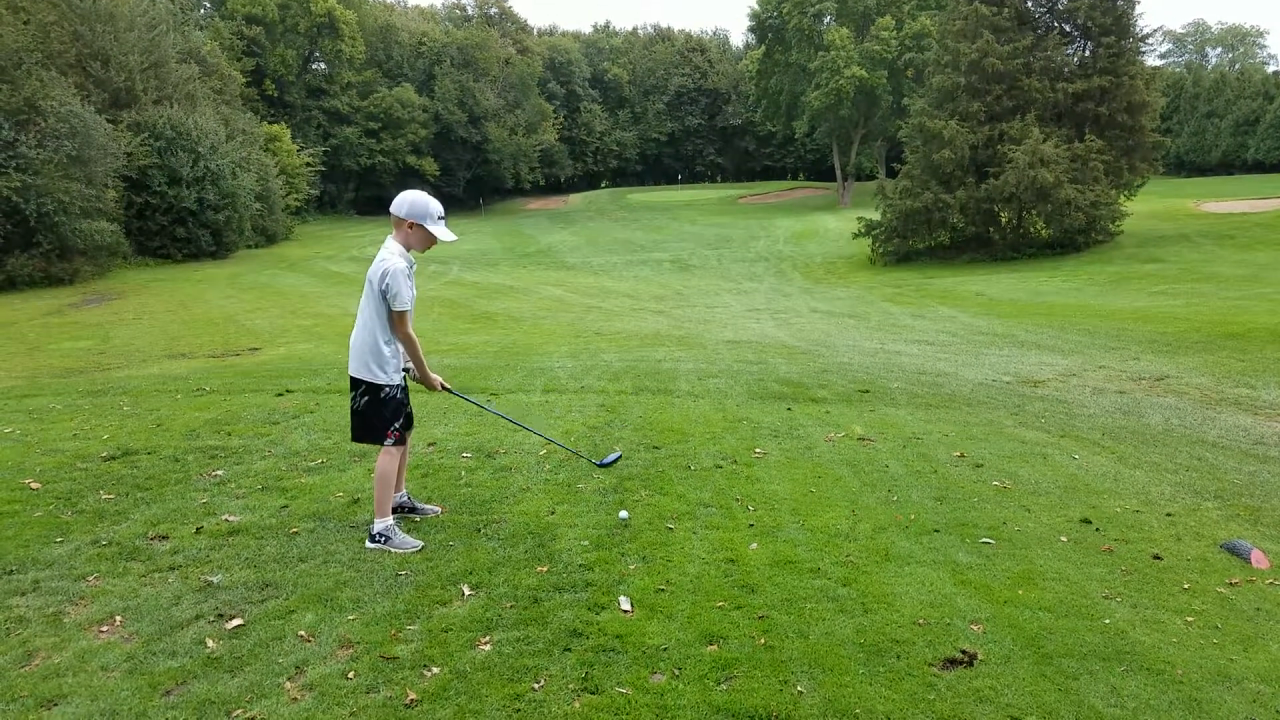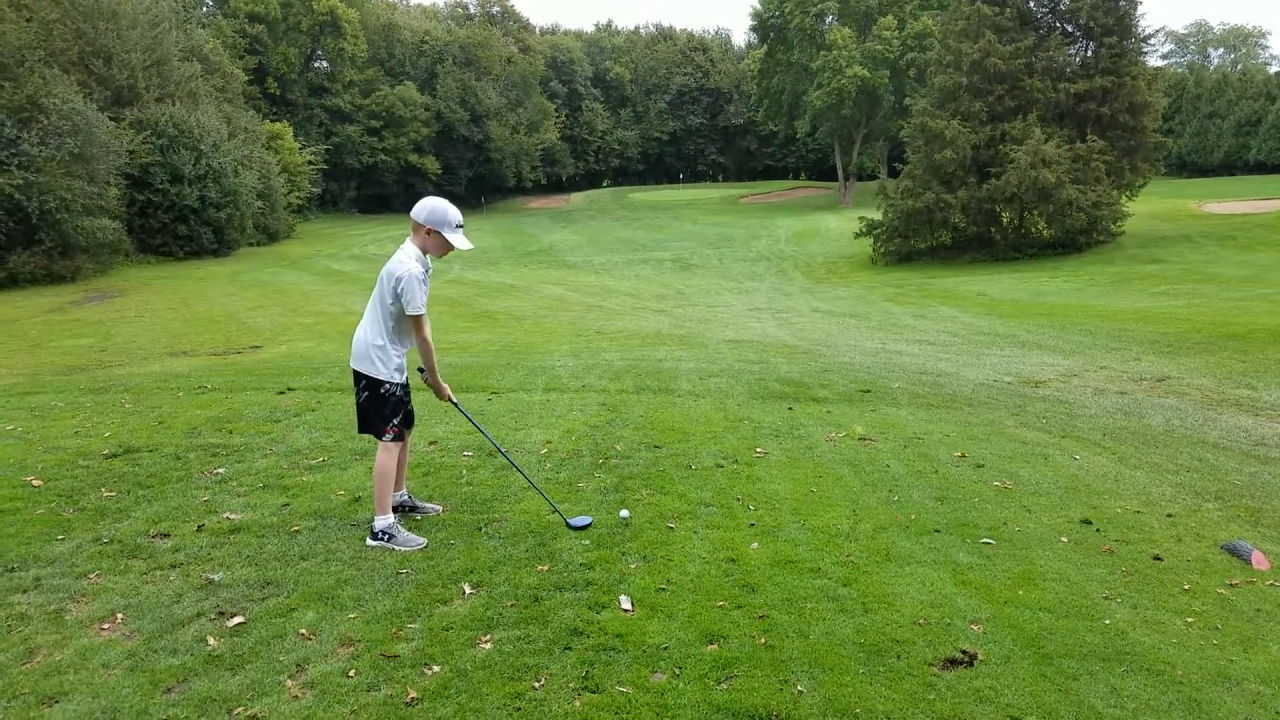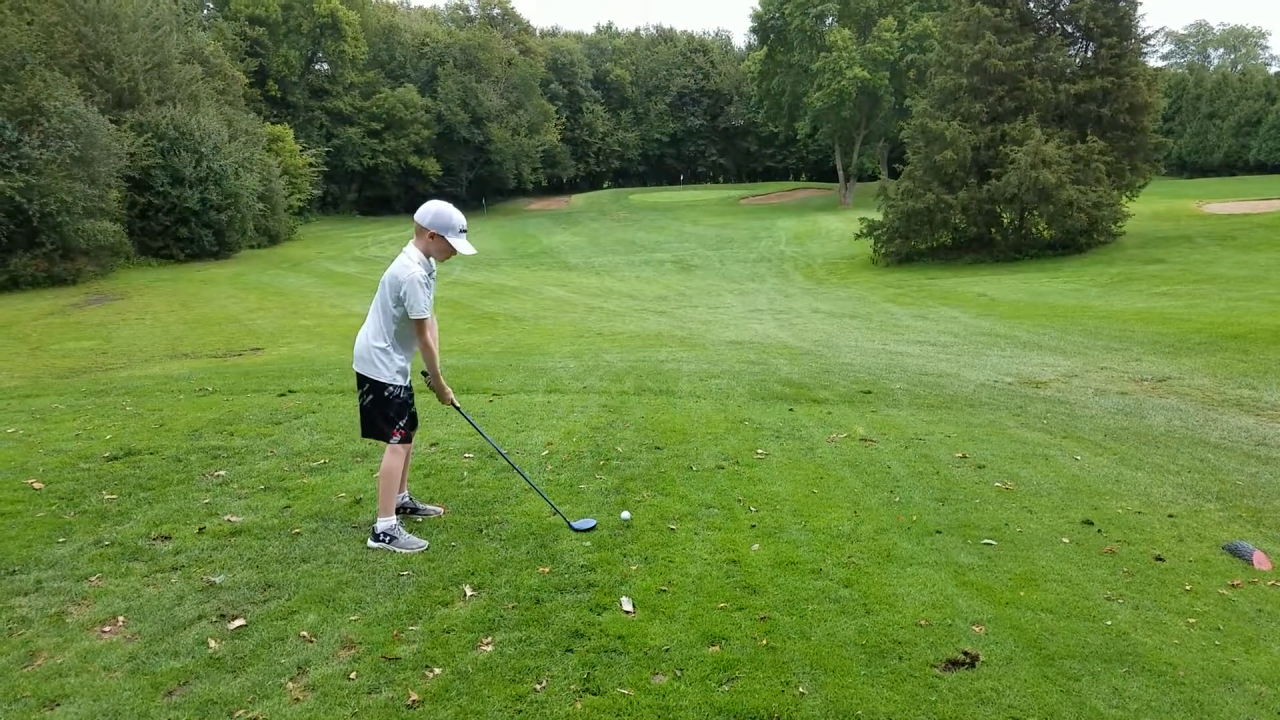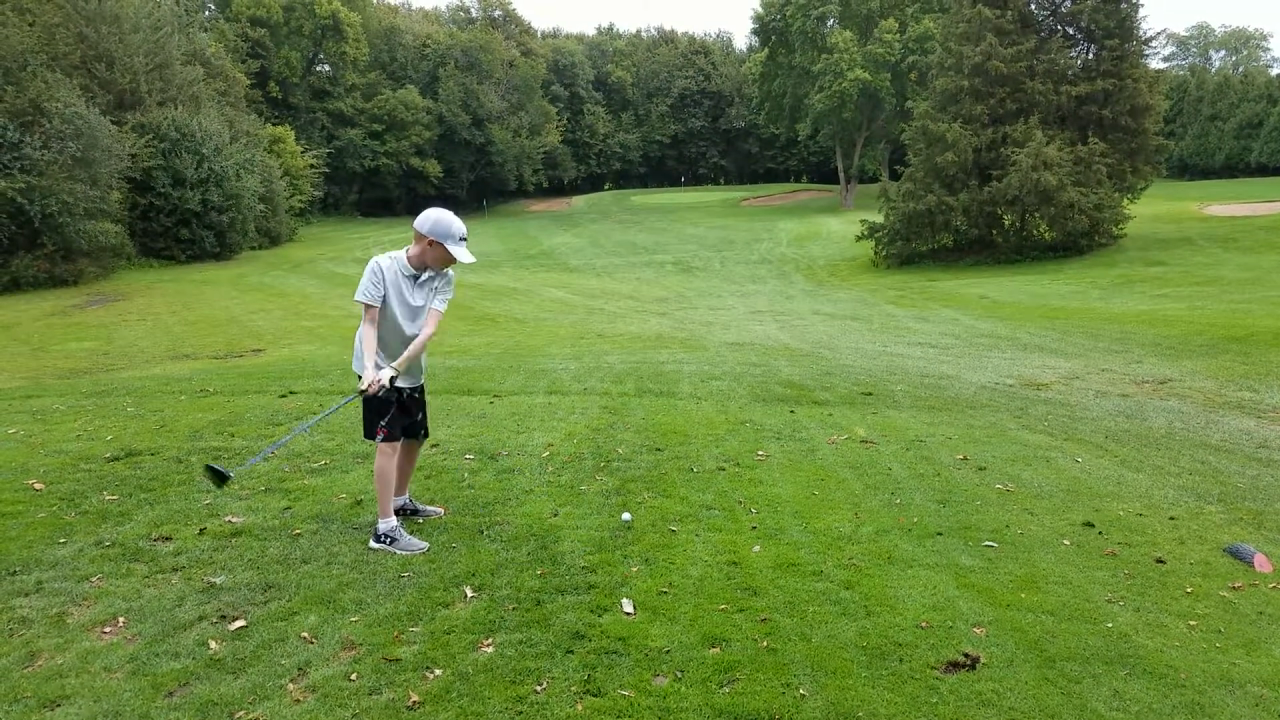
dt=0.4s
person 1, frame 1
left shoulder: (396, 258)
right shoulder: (395, 267)
right elbow: (403, 331)
left wrist: (410, 364)
right wrist: (424, 373)
left hip: (387, 362)
right hip: (377, 367)
left knee: (403, 431)
right knee: (392, 442)
left ankle: (398, 498)
right ankle: (381, 529)
person 1, frame 2
left shoulder: (414, 260)
right shoulder: (409, 270)
left elbow: (419, 324)
right elbow: (421, 333)
left wrist: (429, 371)
right wrist: (436, 381)
left hip: (389, 358)
right hip: (378, 361)
left knee: (404, 429)
right knee: (390, 438)
left ankle: (399, 496)
right ankle: (383, 526)
person 1, frame 3
left shoulder: (423, 264)
right shoulder: (411, 274)
left elbow: (430, 321)
right elbow: (423, 337)
left wrist: (436, 371)
right wrist: (439, 384)
left hip: (393, 362)
right hip: (381, 364)
left knee: (408, 432)
right knee: (398, 440)
left ankle: (400, 499)
right ankle: (384, 528)
person 1, frame 4
left shoulder: (443, 277)
right shoulder: (381, 266)
left elbow: (429, 329)
right elbow: (370, 324)
left wrist: (394, 369)
right wrist: (372, 369)
left hip: (408, 370)
right hip: (377, 369)
left knee: (415, 437)
right knee: (389, 442)
left ankle: (400, 500)
right ankle: (385, 528)
